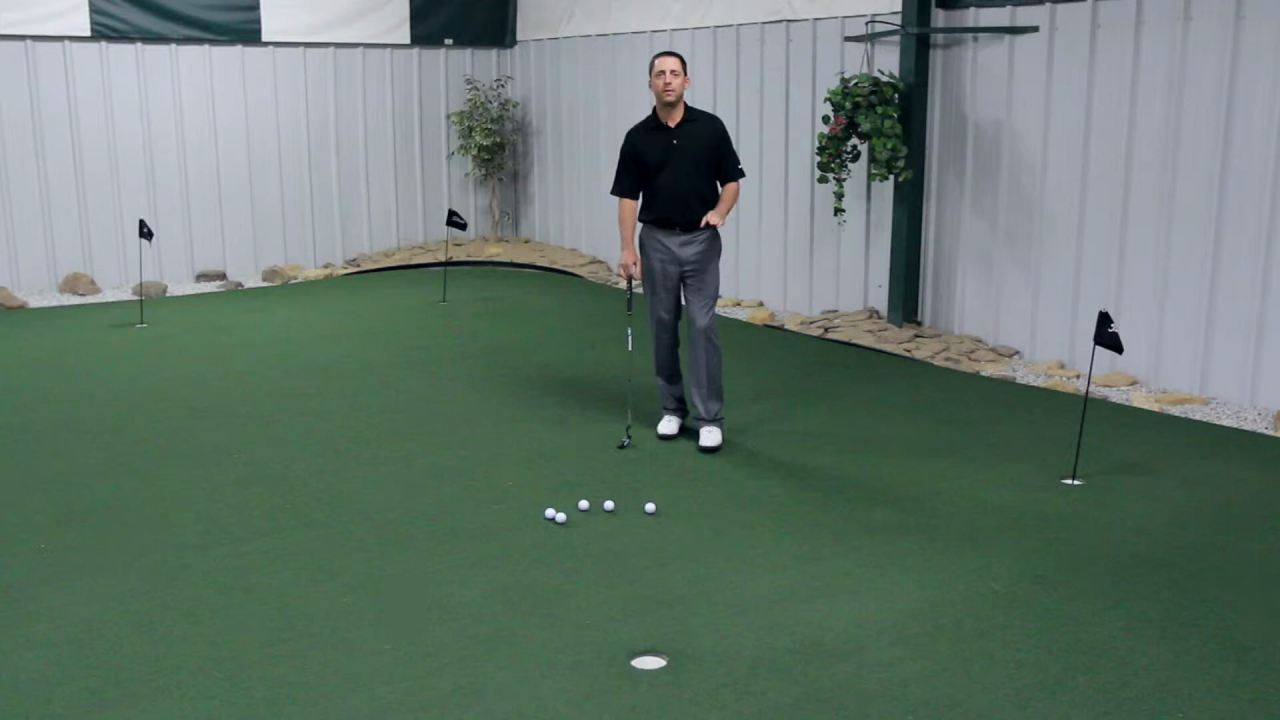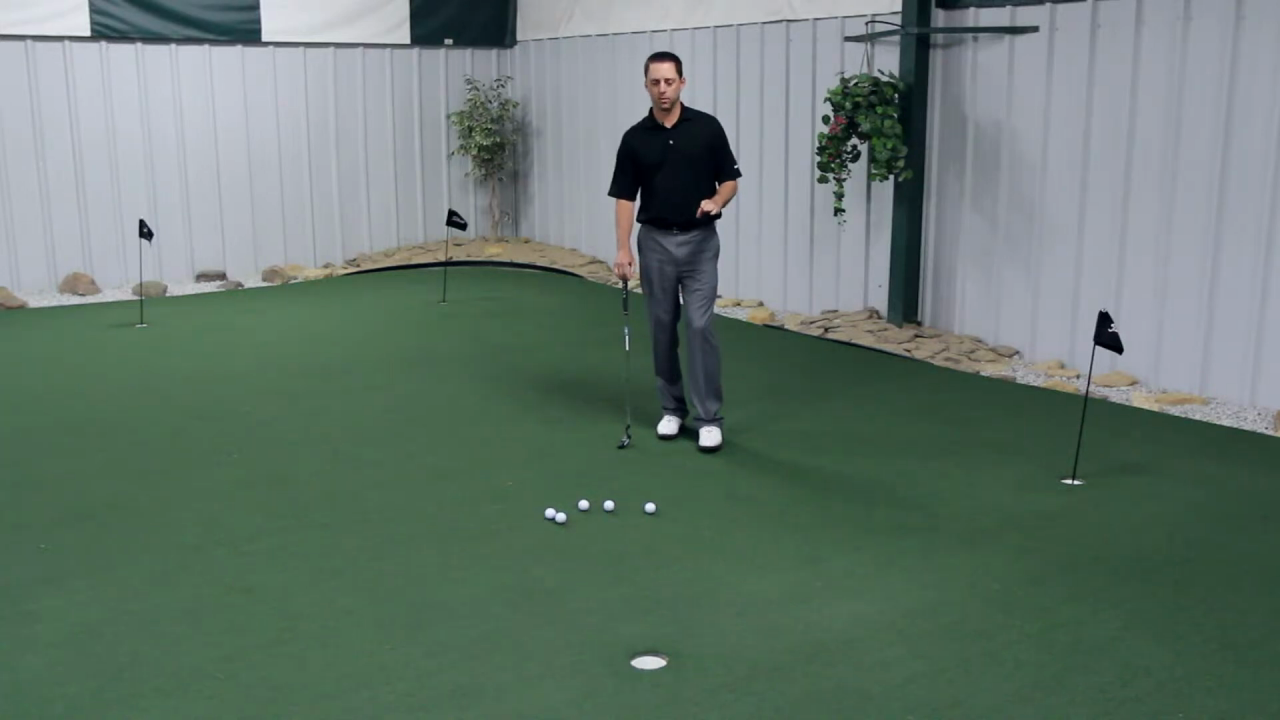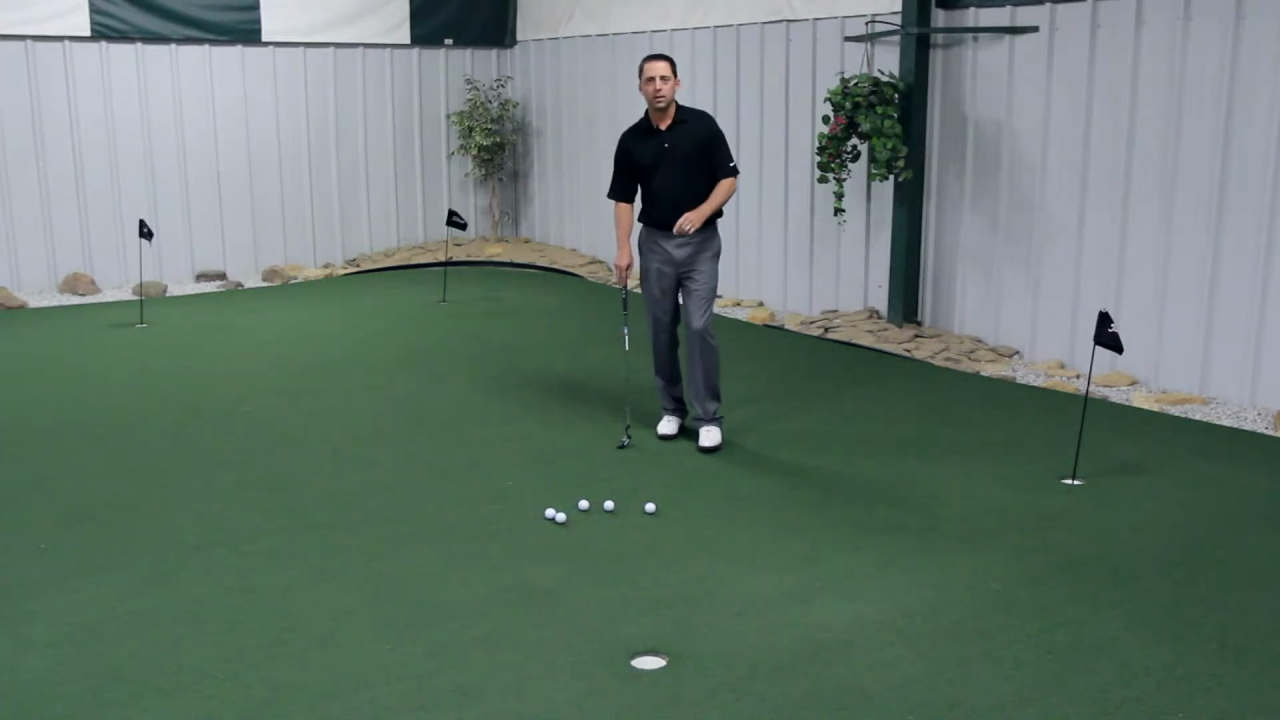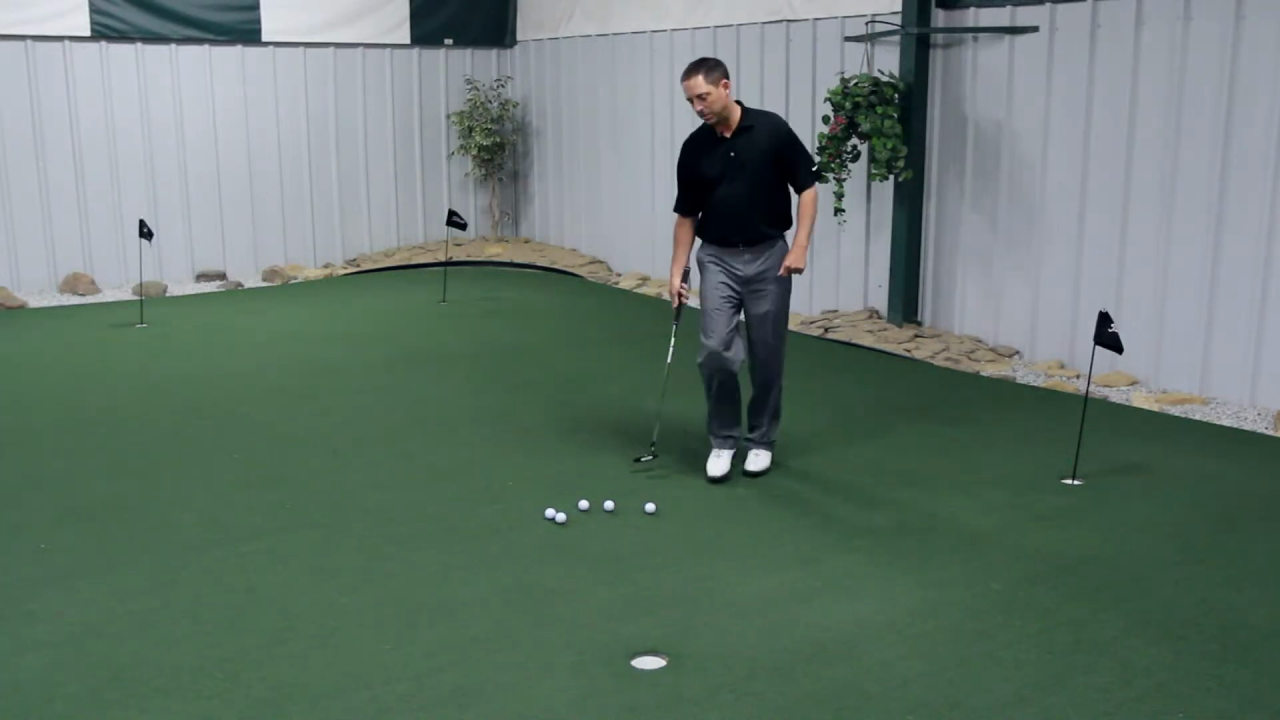
dt=1s
person 1, frame 1
left shoulder: (710, 127)
right shoulder: (637, 136)
left elbow: (731, 181)
right elbow: (628, 196)
left wrist: (719, 210)
right wrist: (627, 247)
left hip: (701, 241)
right hip: (656, 241)
left knee: (702, 326)
right knee: (663, 327)
left ankle: (709, 418)
right ankle: (673, 408)
person 1, frame 2
left shoulder: (707, 127)
right shoulder: (634, 137)
left elbow: (730, 181)
right elbow: (625, 197)
left wrist: (716, 202)
right wrist: (623, 248)
left hip: (700, 240)
right hip: (654, 241)
left knee: (700, 327)
right knee: (662, 327)
left ankle: (709, 418)
right ankle: (672, 409)
person 1, frame 3
left shoulder: (702, 125)
right shoulder: (631, 139)
left elbow: (728, 180)
right elbow: (624, 199)
left wrist: (701, 212)
right wrist: (623, 249)
left hip: (700, 242)
right hip: (654, 243)
left knee: (699, 327)
right knee: (662, 329)
left ankle: (709, 416)
right ankle: (672, 408)
person 1, frame 4
left shoulder: (772, 130)
right shoulder: (694, 147)
left elbow: (807, 188)
right elbow: (686, 215)
left wrist: (800, 246)
right wrist: (676, 271)
left hip: (769, 257)
right hip: (717, 258)
left knee: (766, 354)
right knee: (716, 349)
left ankle: (761, 439)
right ankle: (723, 438)
